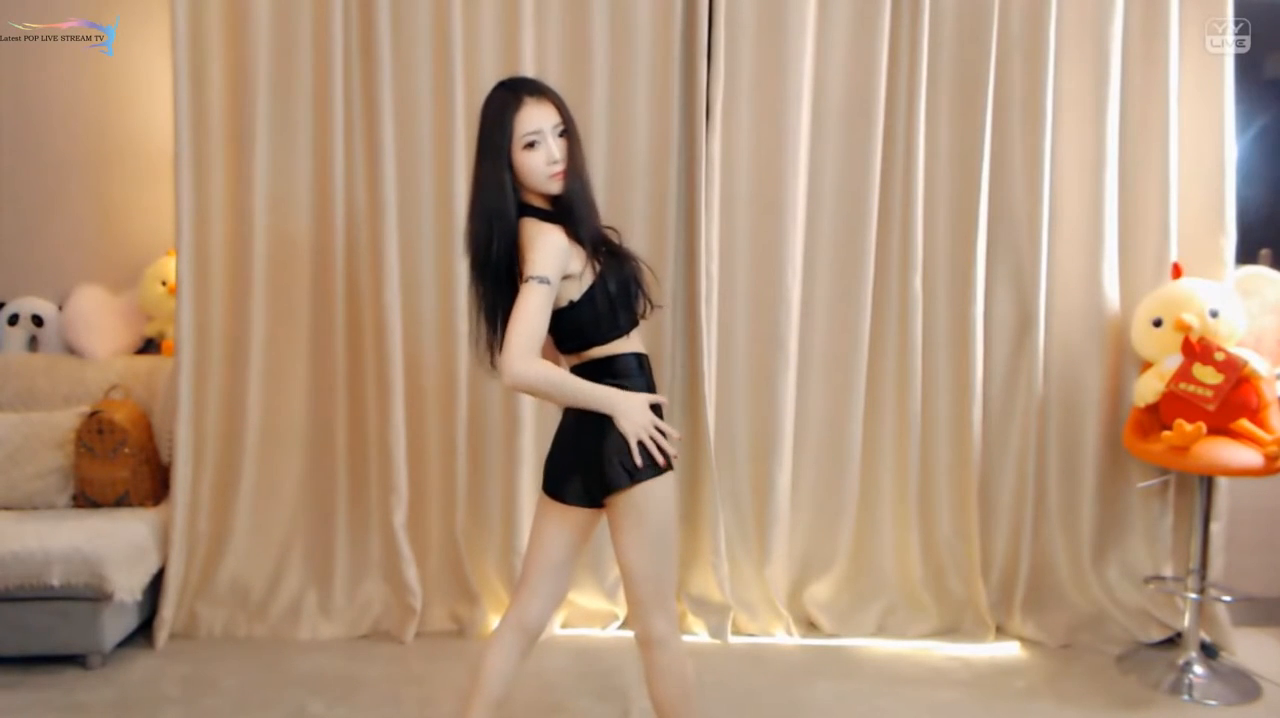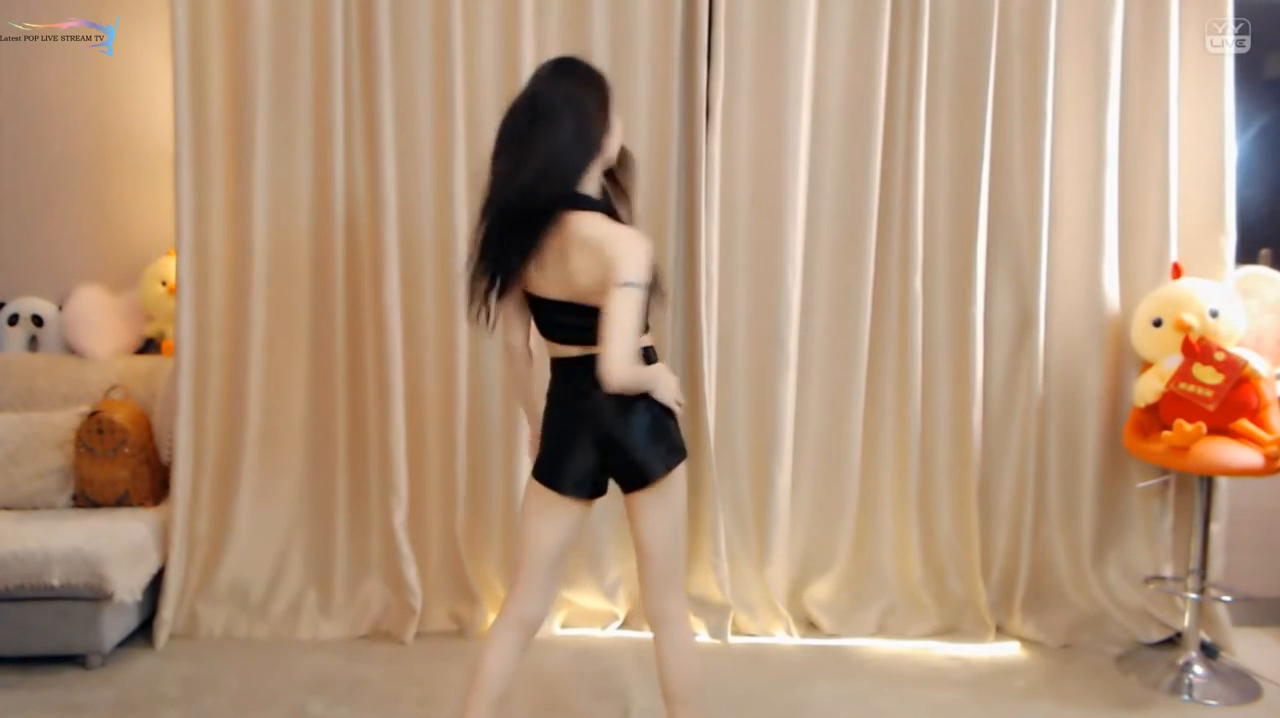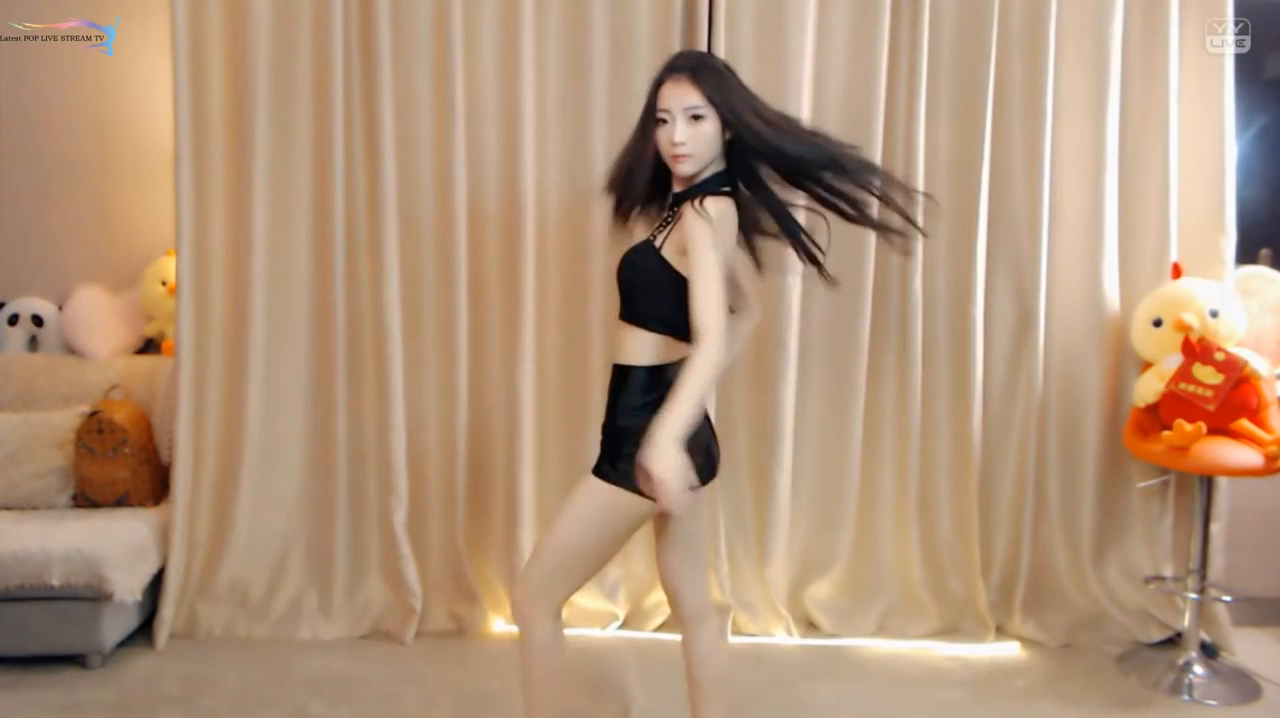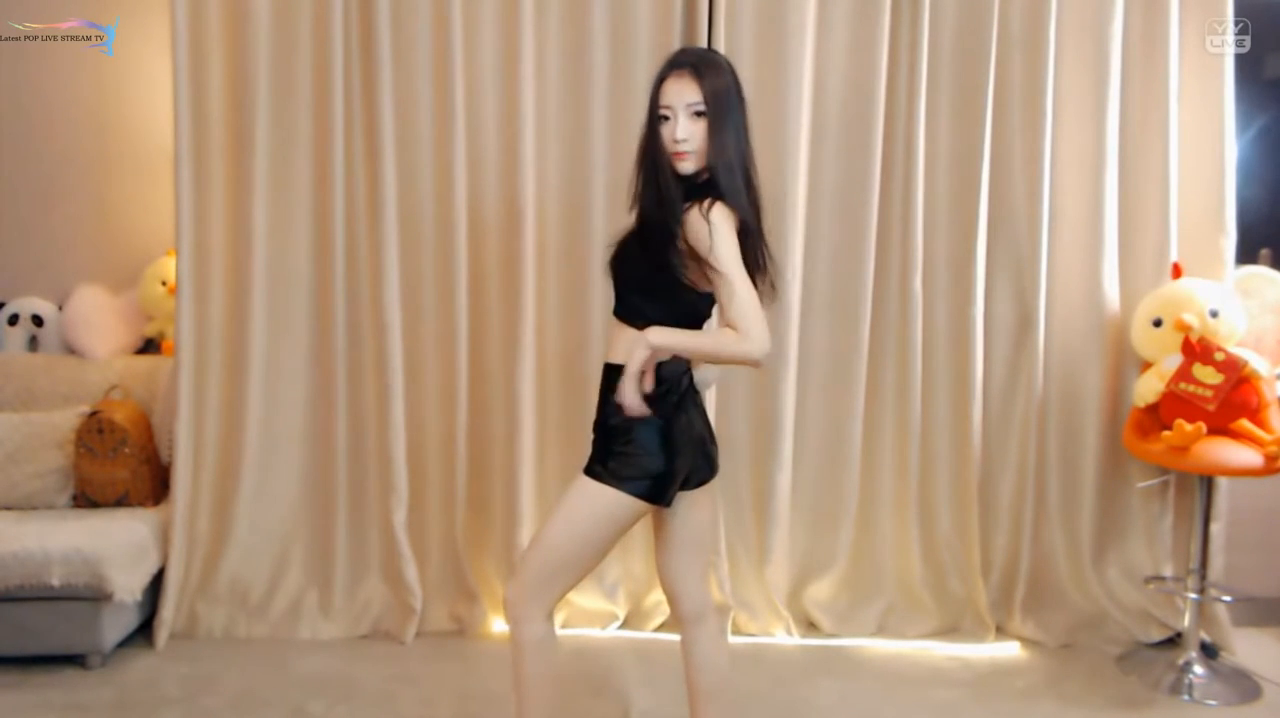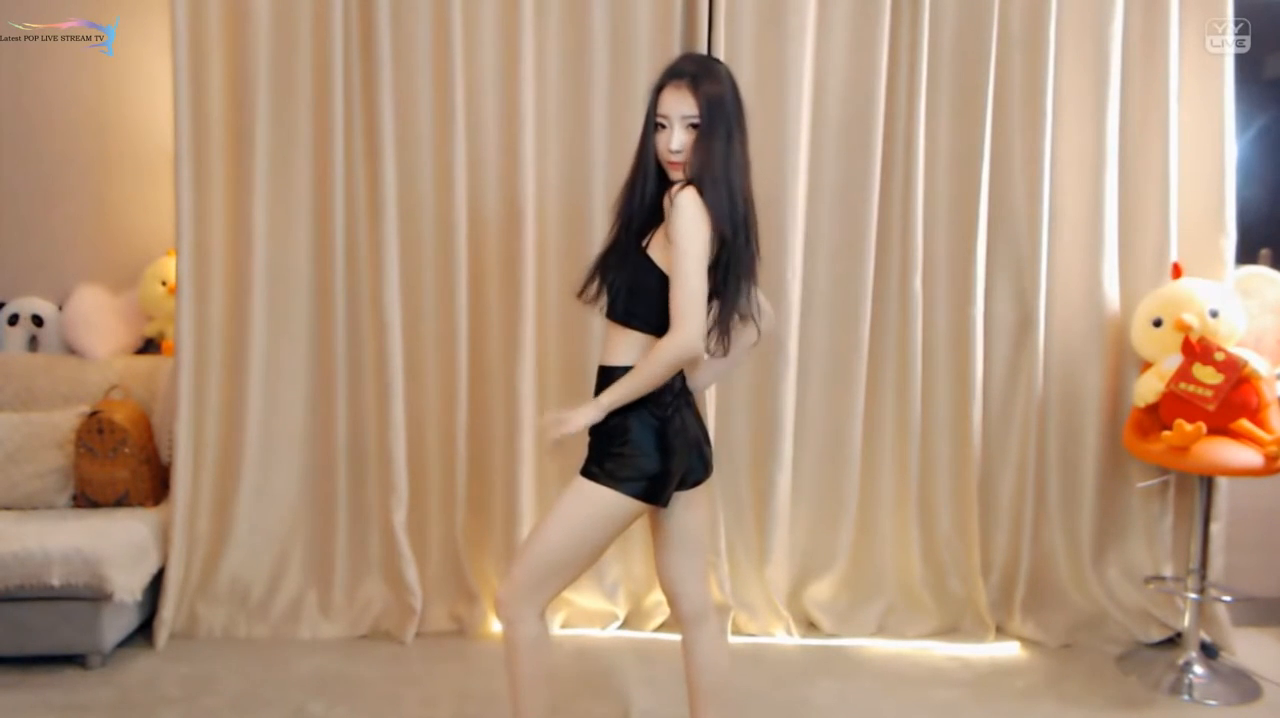
dt=0.5s
person 1, frame 1
left shoulder: (541, 230)
right shoulder: (550, 240)
right elbow: (518, 367)
right wrist: (616, 402)
left hip: (583, 432)
right hip: (618, 427)
left knee: (526, 612)
right knee: (657, 622)
person 1, frame 2
left shoulder: (520, 226)
right shoulder: (624, 243)
left elbow: (514, 338)
right elbow: (617, 372)
right wrist: (654, 382)
left hip: (566, 422)
right hip: (641, 422)
left knee: (522, 608)
right knee: (667, 607)
person 1, frame 3
left shoulder: (704, 216)
right shoulder: (704, 208)
left elbow: (711, 338)
right elbow: (747, 310)
left wrist: (664, 437)
left hip: (641, 422)
right hip: (667, 420)
left knee: (534, 596)
right knee: (692, 602)
person 1, frame 4
left shoulder: (709, 215)
right shoulder: (687, 207)
left elbow: (754, 340)
right elbow: (741, 312)
left wrist: (656, 341)
right wrist: (670, 362)
left hip: (639, 434)
right hip: (678, 424)
left knee: (526, 599)
right knee: (693, 602)
person 1, frame 5
left shoulder: (688, 203)
right shoulder: (701, 210)
left elbow: (685, 339)
right elbow: (756, 316)
left wrist: (595, 408)
right wrist: (686, 384)
left hip: (638, 436)
right hip: (675, 428)
left knee: (518, 598)
right knee: (693, 602)
